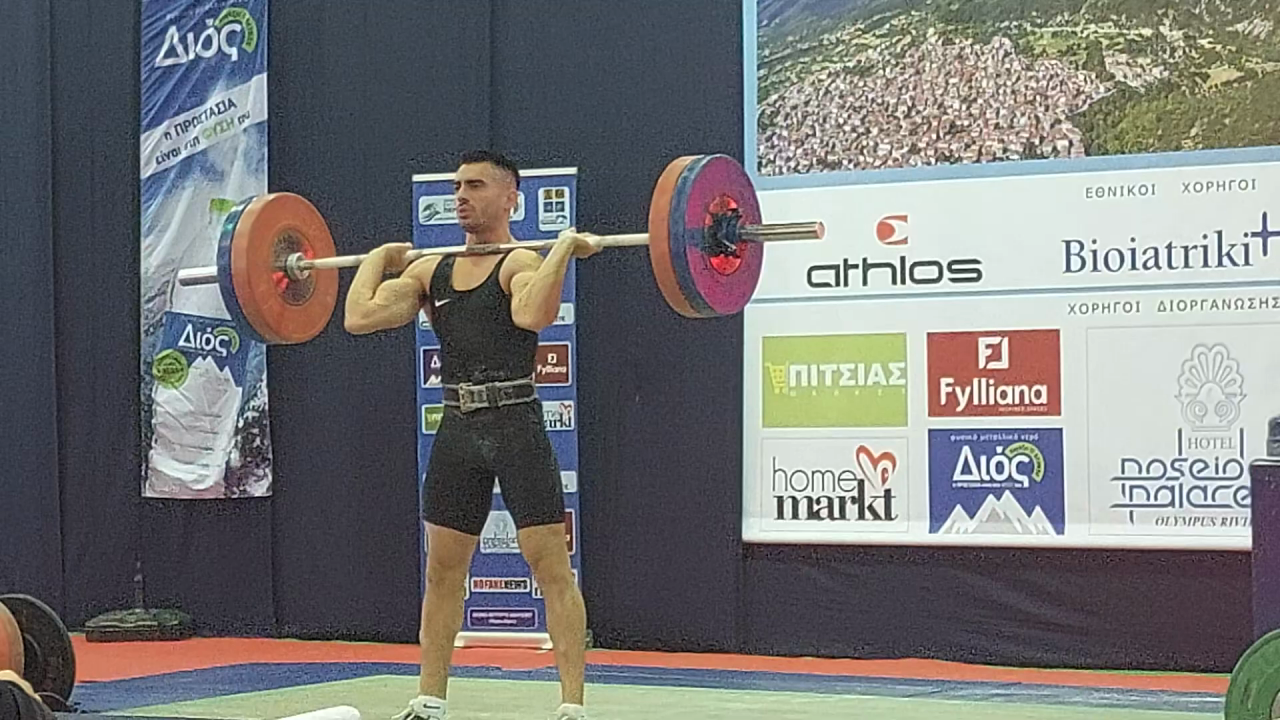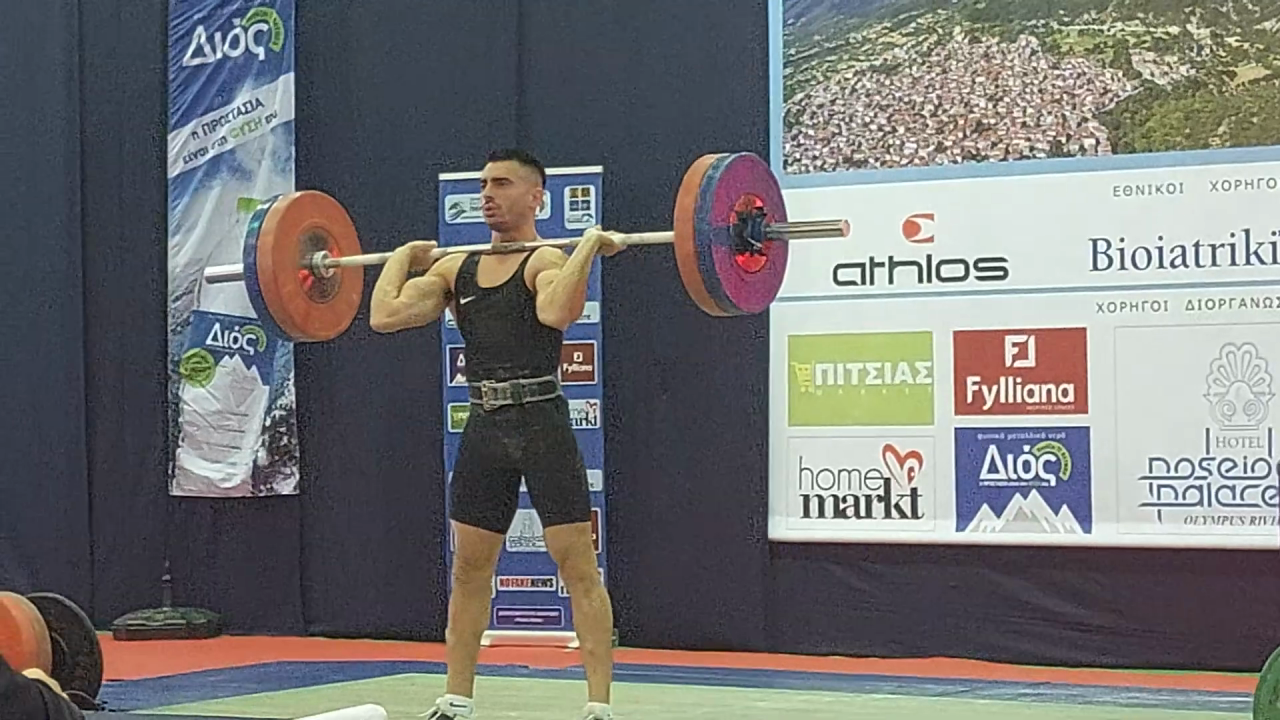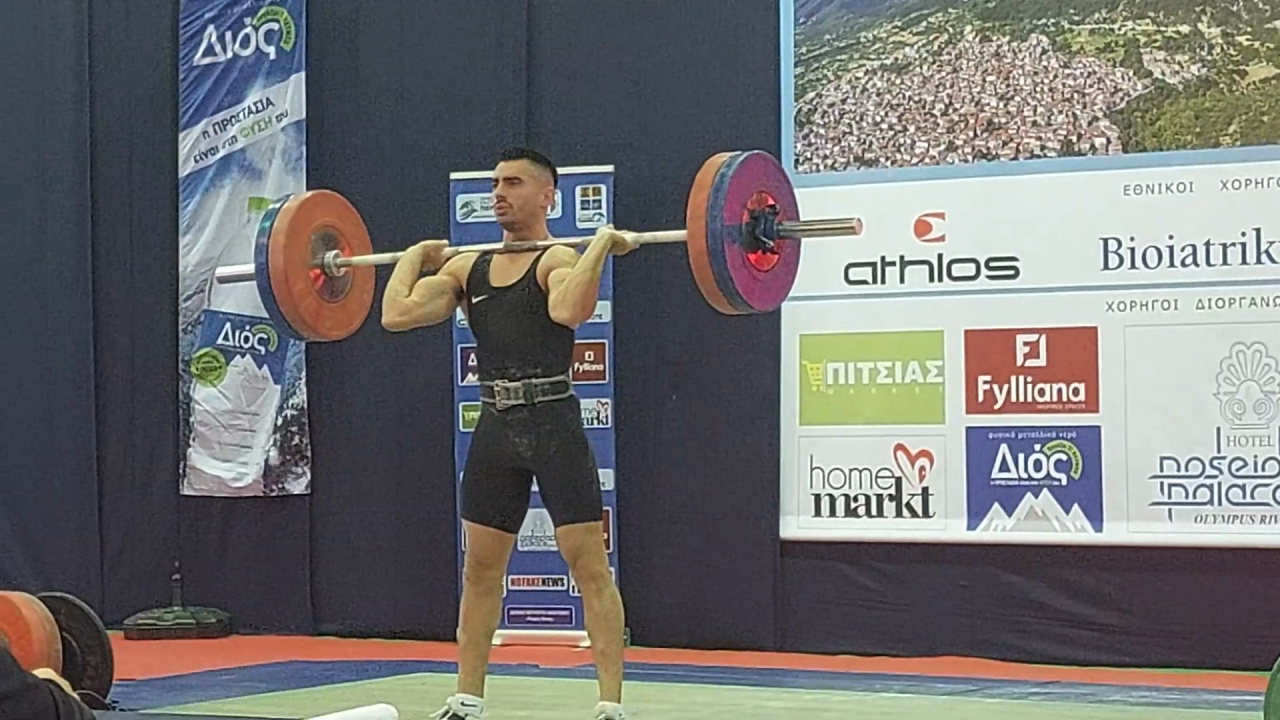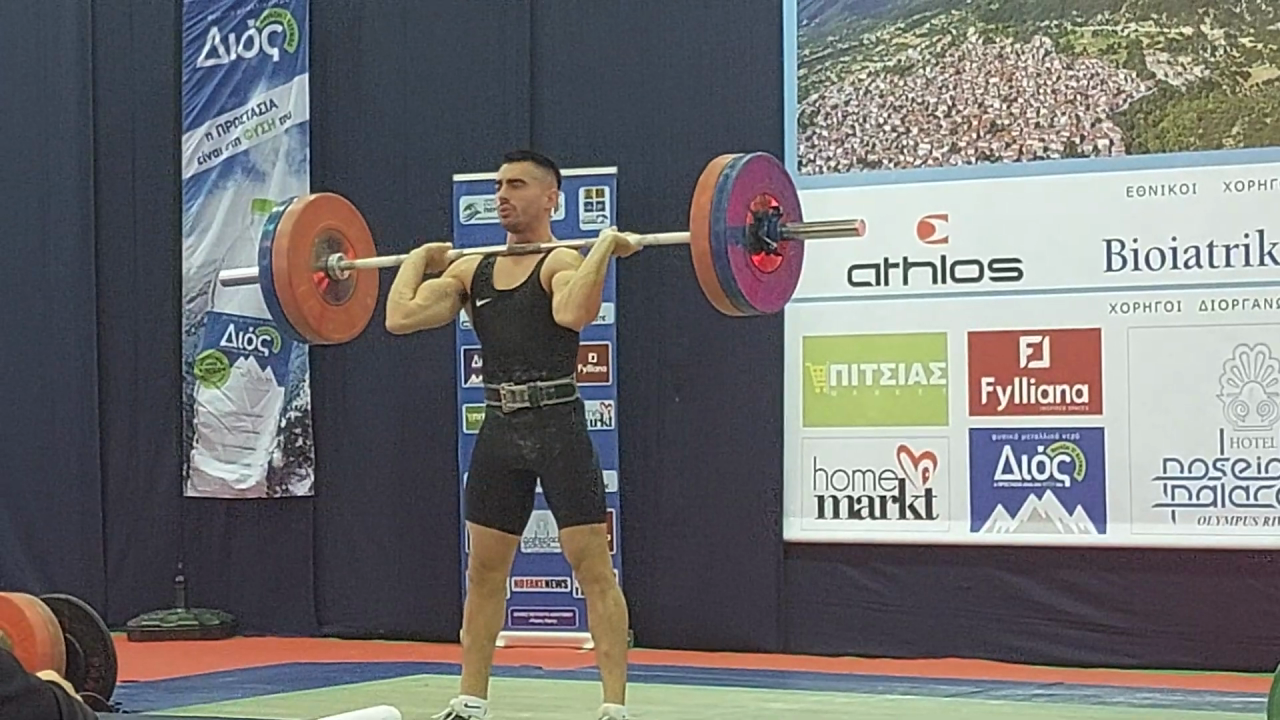
dt=0.4s
person 1, frame 1
left shoulder: (523, 262)
right shoulder: (430, 270)
left elbow: (531, 315)
right elbow: (359, 318)
left wrist: (564, 248)
right wrist: (376, 260)
left hip: (514, 425)
right hip: (457, 430)
left knee: (550, 567)
right knee: (441, 570)
person 1, frame 2
left shoulder: (549, 261)
right shoulder: (454, 269)
left elbow: (555, 313)
right elbow: (385, 316)
left wrist: (589, 246)
right wrist: (401, 258)
left hip: (540, 422)
right hip: (483, 427)
left knee: (577, 566)
right knee: (468, 569)
person 1, frame 3
left shoulder: (561, 259)
right shoulder: (467, 266)
left elbow: (567, 310)
right elbow: (396, 315)
left wrist: (602, 243)
right wrist: (414, 256)
left hip: (552, 421)
right hip: (495, 426)
left knee: (589, 565)
right knee: (480, 569)
person 1, frame 4
left shoulder: (565, 262)
right shoulder: (471, 270)
left elbow: (572, 314)
right elbow: (400, 318)
left wrist: (605, 246)
right wrist: (417, 260)
left hip: (556, 424)
right hip: (499, 429)
left knee: (593, 568)
right knee: (483, 571)
